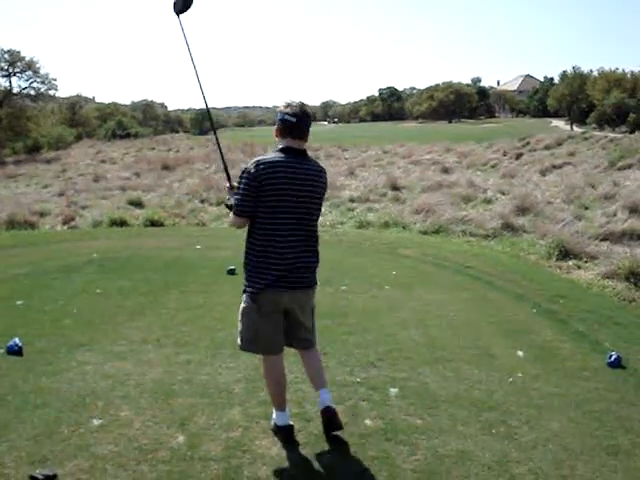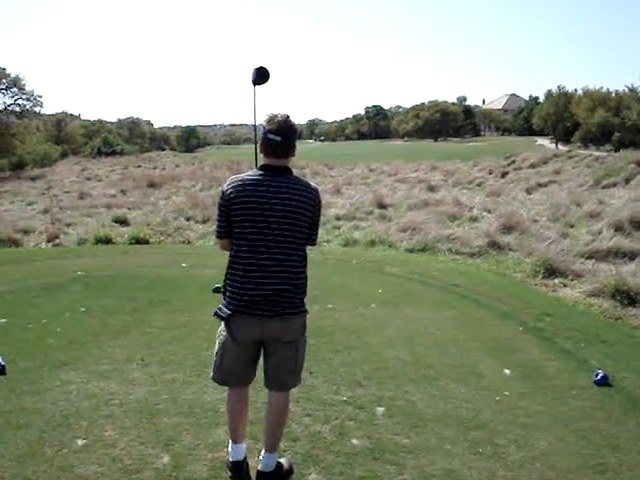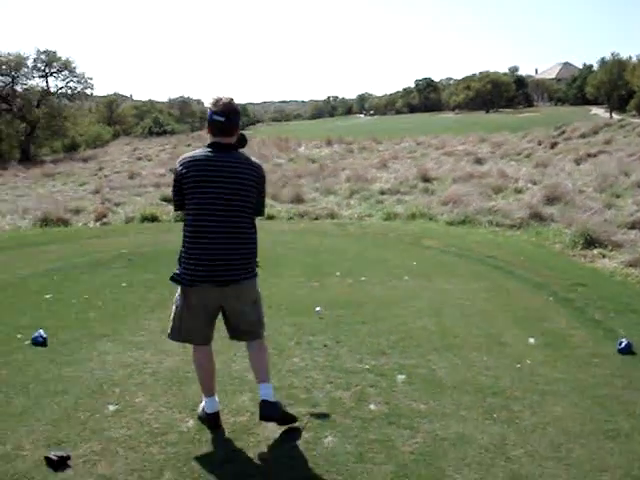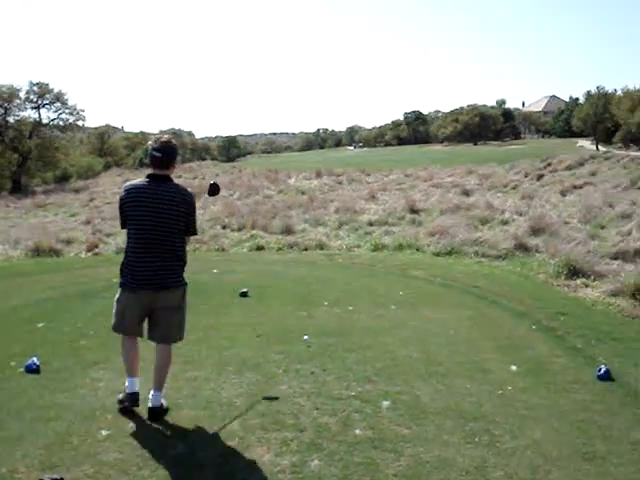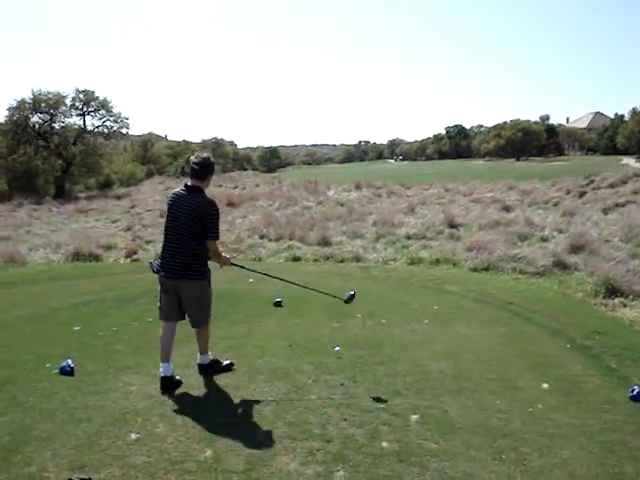
dt=1s
person 1, frame 1
left shoulder: (259, 168)
right shoulder: (318, 173)
left elbow: (238, 221)
left wrist: (235, 197)
left hip: (264, 278)
right hip: (303, 278)
left knee: (271, 352)
right knee: (306, 343)
left ankle: (282, 422)
right ankle: (326, 405)
person 1, frame 2
left shoulder: (234, 187)
right shoulder: (309, 194)
left elbow: (224, 243)
right elbow: (307, 243)
left hip: (241, 304)
right hip: (287, 307)
left knee: (237, 384)
right knee: (279, 388)
person 1, frame 3
left shoulder: (186, 164)
right shoulder: (254, 170)
left elbow: (182, 212)
right elbow: (255, 215)
left hip: (197, 271)
right hip: (241, 272)
left knee: (200, 342)
right knee: (254, 336)
left ankle: (210, 408)
right ankle: (267, 400)
person 1, frame 4
left shoulder: (129, 191)
right shoulder: (185, 197)
left elbow: (127, 228)
right elbow: (186, 238)
left hip: (135, 278)
right hip: (170, 280)
left knee: (128, 333)
right knee: (164, 342)
left ankle: (132, 388)
right ankle: (156, 400)
person 1, frame 5
left shoulder: (174, 196)
right shoulder: (208, 205)
right elbow: (211, 244)
right wrist: (221, 259)
left hip: (168, 270)
right hip: (194, 273)
left knee: (168, 322)
right knee: (201, 321)
left ankle: (166, 372)
right ankle: (205, 361)
